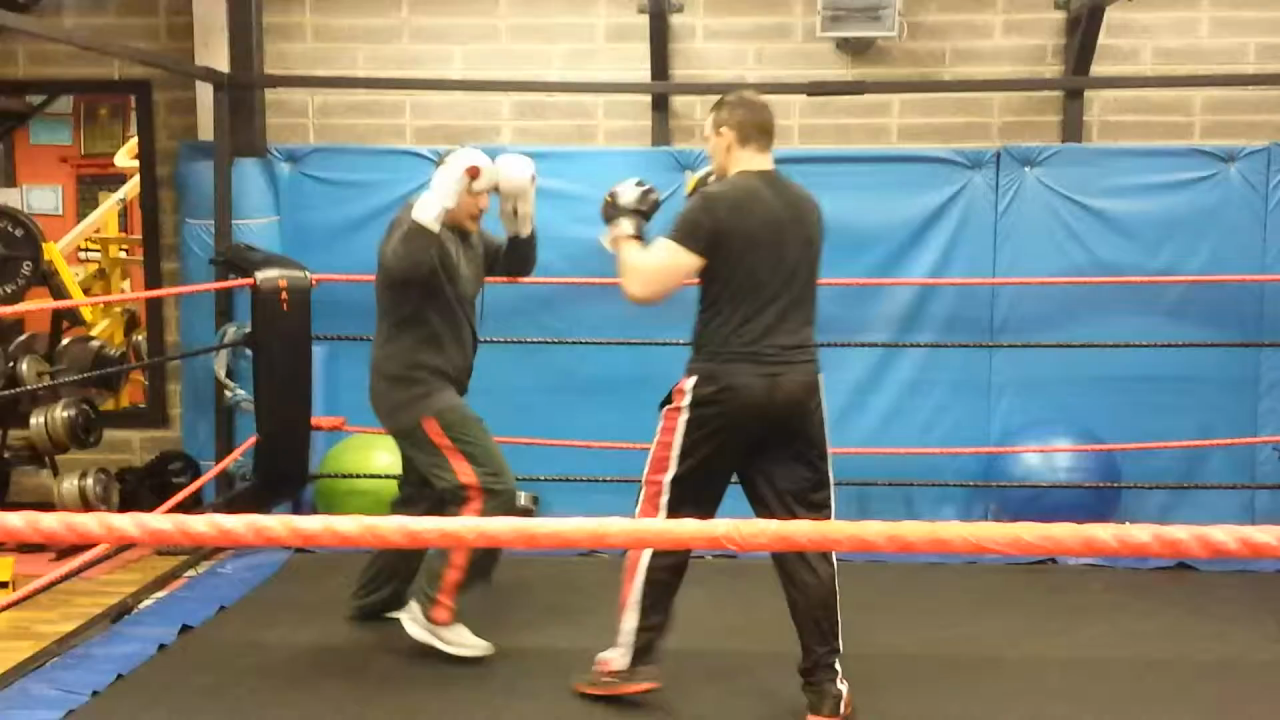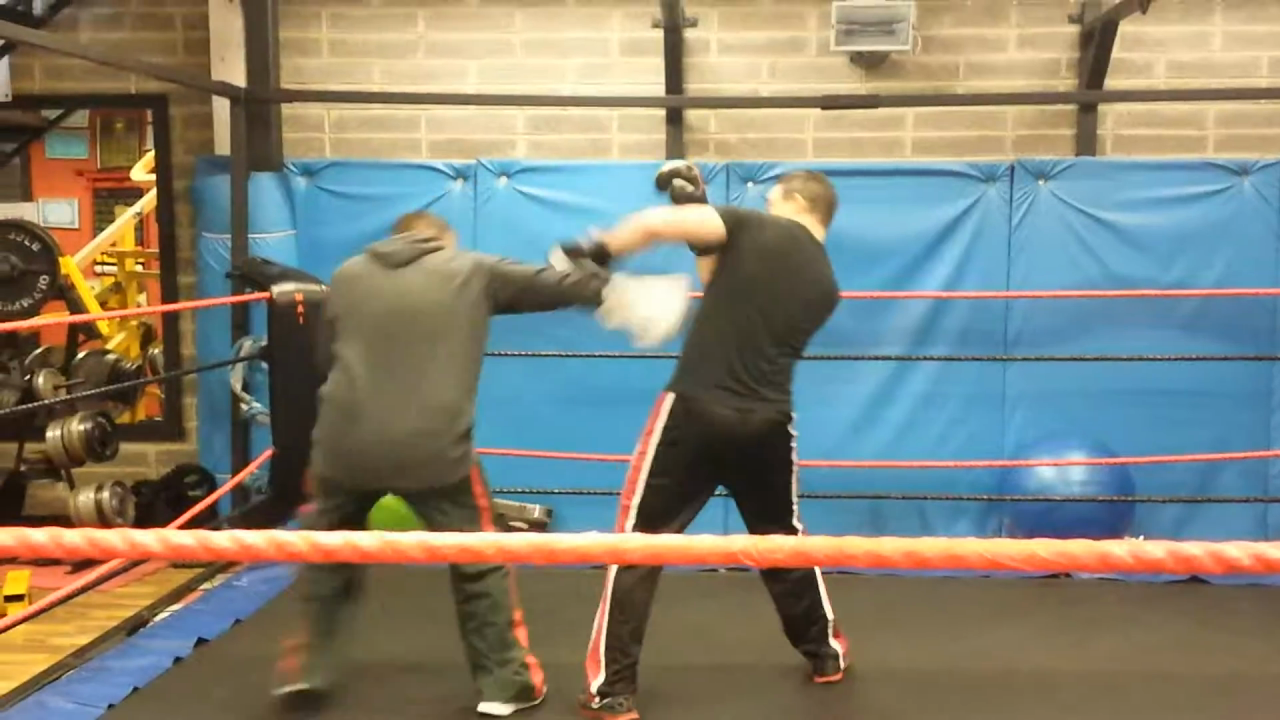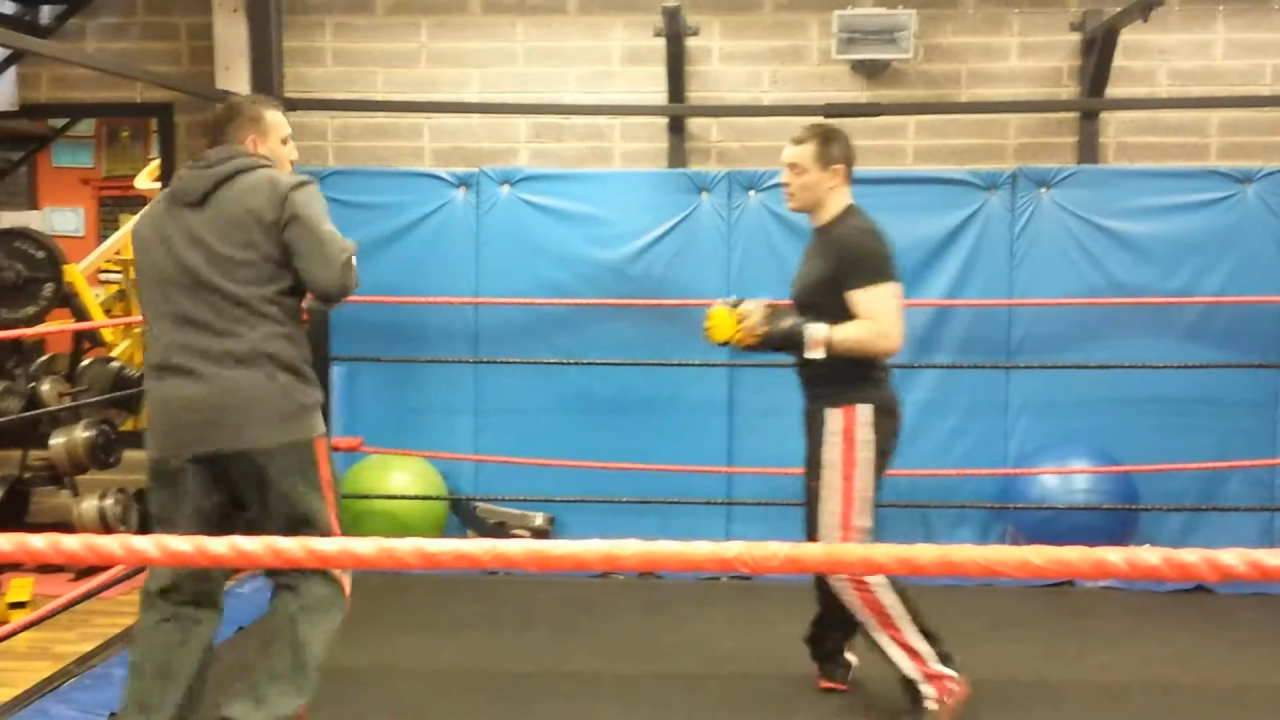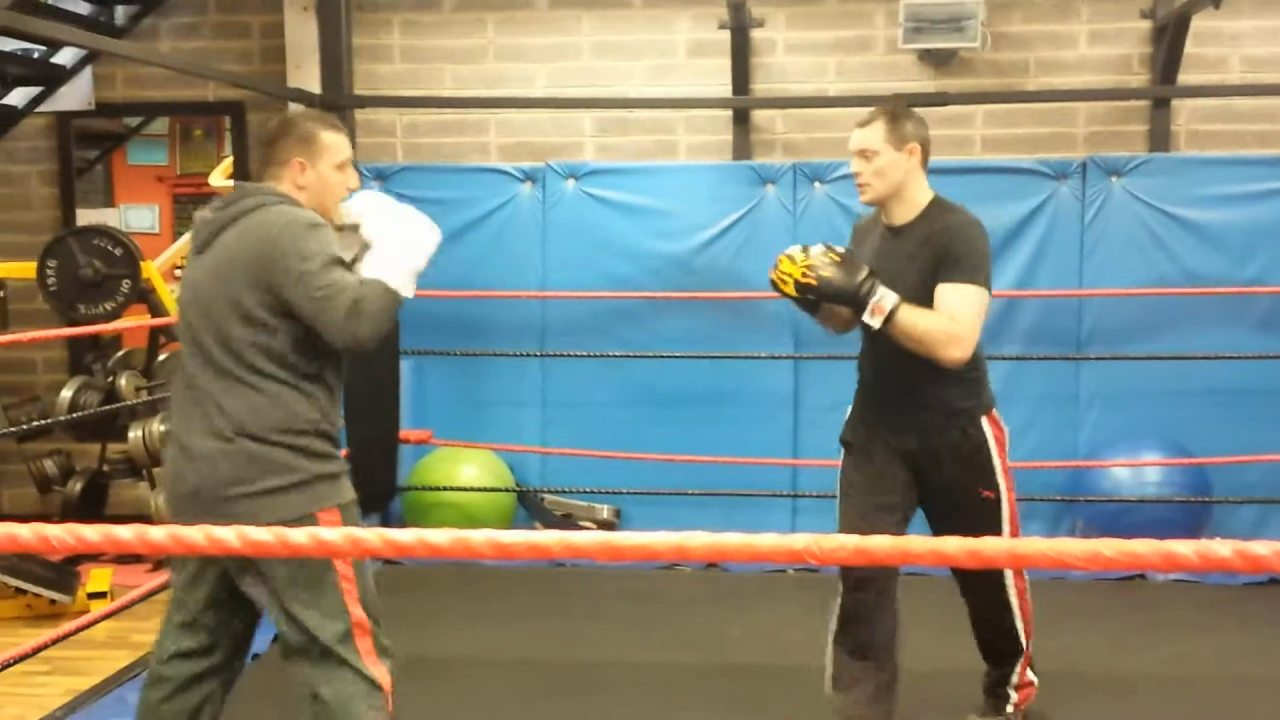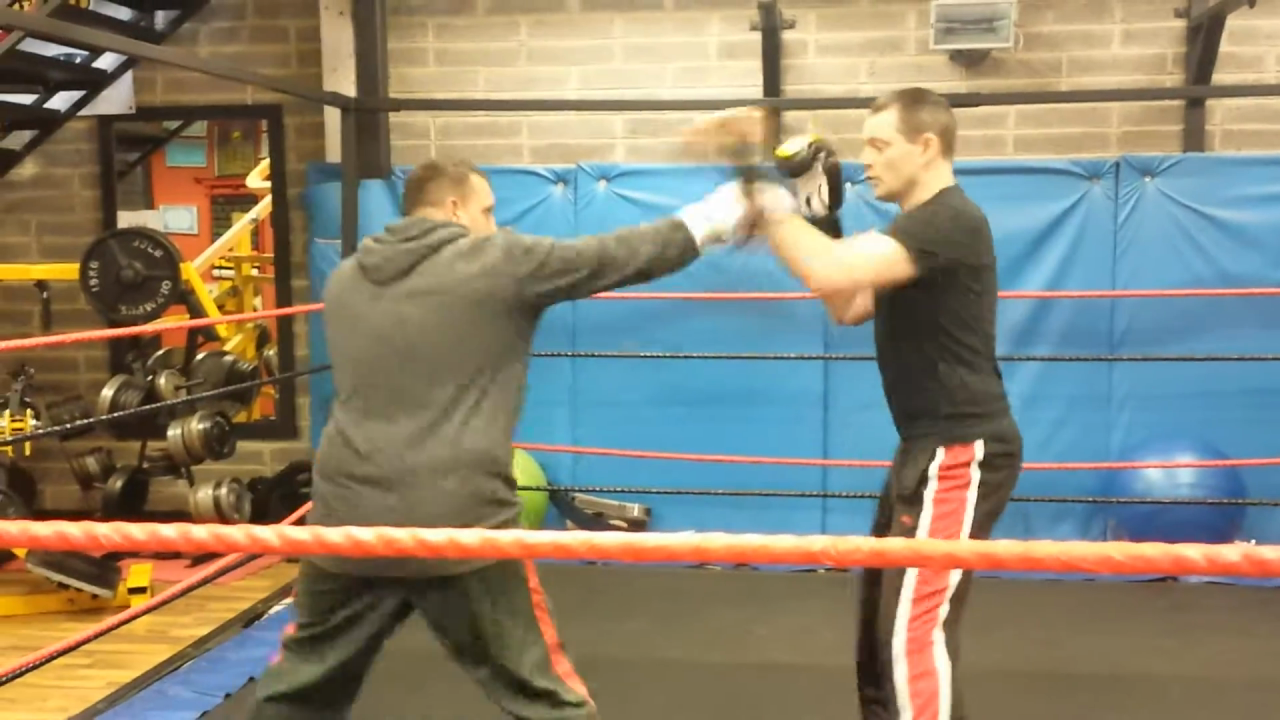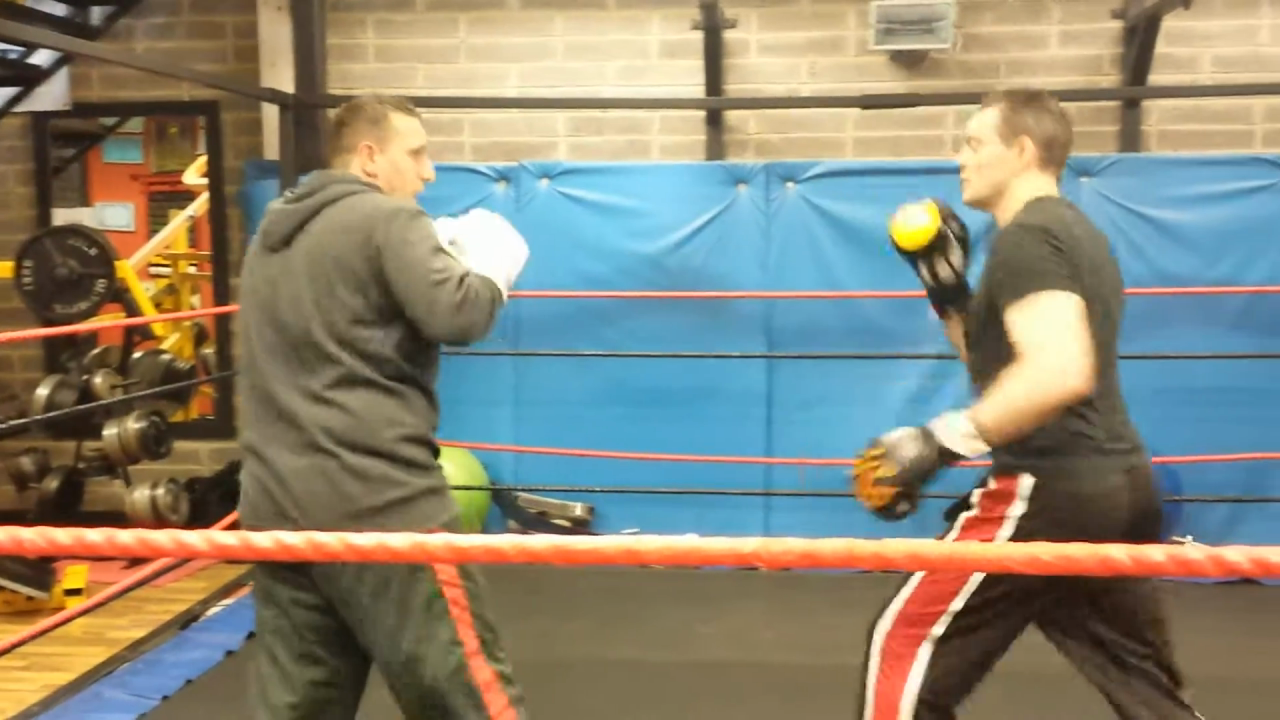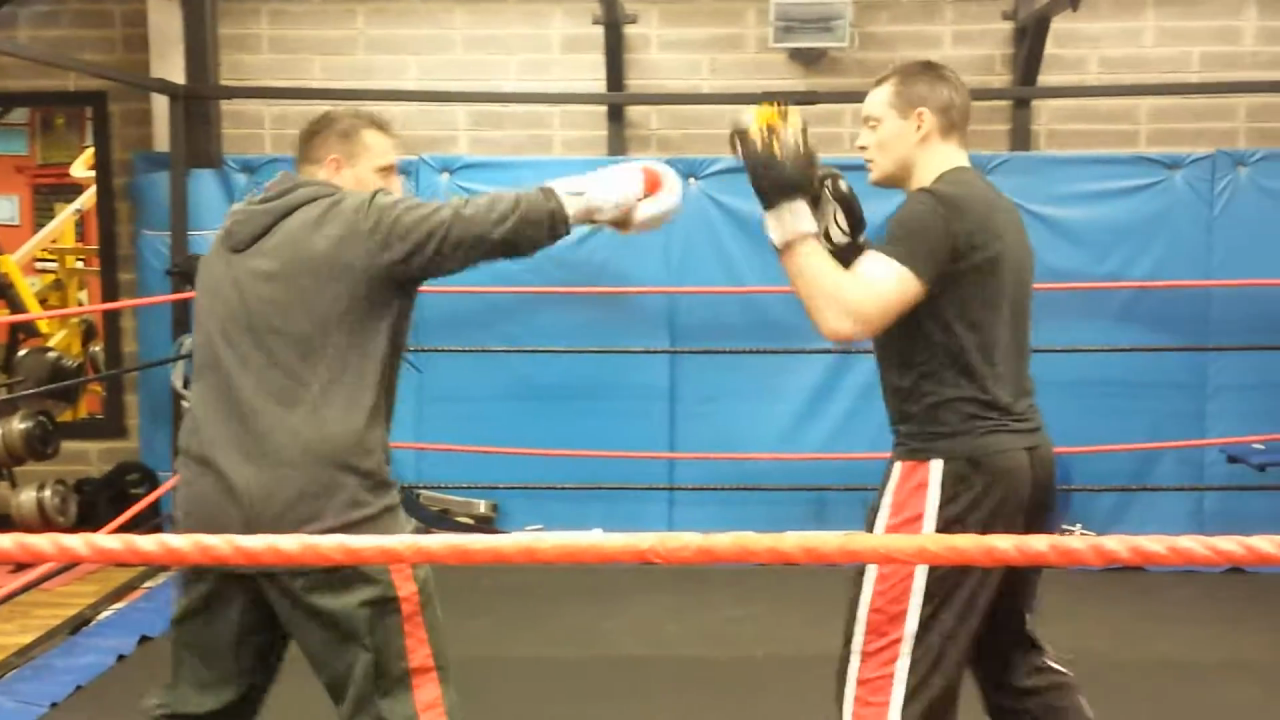
dt=0.5s
person 1, frame 1
left shoulder: (714, 205)
right shoulder: (805, 206)
left elbow: (643, 288)
left wrist: (624, 228)
left hip: (721, 389)
right hip: (796, 387)
left knee: (666, 520)
left ankle: (629, 661)
person 1, frame 2
left shoulder: (754, 228)
right shoulder: (826, 285)
left elbow: (661, 223)
left wrist: (599, 246)
right wrist: (710, 245)
left hip: (695, 411)
right hip: (768, 423)
right knee: (782, 538)
right ankle: (826, 654)
person 1, frame 3
left shoulder: (857, 239)
right shoulder: (820, 239)
left elbow: (885, 336)
left wrist: (804, 335)
right wrist: (767, 329)
left hip: (853, 414)
right hip: (835, 410)
left knee: (846, 552)
right knee: (830, 540)
right ankle: (832, 656)
person 1, frame 4
left shoulder: (959, 233)
right shoulder: (865, 230)
left elbow: (954, 343)
left wrist: (869, 295)
right wrist: (818, 297)
left hip: (958, 429)
right hip: (877, 428)
left knee: (989, 569)
right knee: (862, 573)
person 1, frame 5
left shoulder: (948, 219)
right shoulder: (929, 221)
left elbow: (836, 274)
right elbow: (849, 306)
right wrist: (819, 218)
left hip: (958, 453)
right hip: (927, 447)
left knee: (914, 626)
right knee: (883, 609)
person 1, frame 6
left shoulder: (1029, 238)
right shoulder: (1074, 235)
left elbow: (1058, 376)
left wrist: (939, 441)
right wrist: (947, 290)
left hip: (1049, 489)
right hip: (1121, 483)
left knee: (907, 646)
person 1, frame 7
left shoulder: (936, 207)
right shoulder: (985, 207)
left elbow: (843, 317)
left wrist: (786, 208)
right wrist: (848, 240)
left hip: (956, 467)
right hip: (1016, 459)
right knee: (1013, 663)
person 2, frame 1
left shoulder: (461, 237)
right shoulder: (417, 235)
left elbow: (516, 262)
right elbow: (401, 267)
left wrist: (520, 211)
right wrist: (441, 198)
left hip: (419, 389)
right hip: (418, 394)
left knee: (425, 496)
right knee: (487, 491)
left ankle: (380, 596)
right ankle: (435, 612)
person 2, frame 2
left shoulder: (349, 276)
right shoulder: (470, 272)
left elbow: (329, 355)
right elbow: (553, 283)
right wrist: (621, 293)
left hip: (345, 446)
right hip: (433, 449)
left knee: (327, 555)
right knee: (477, 562)
left ankle: (308, 672)
person 2, frame 3
left shoulder: (155, 216)
right shoulder: (283, 192)
right elbow: (332, 277)
right wrist: (347, 256)
left hip: (178, 421)
right hip: (270, 414)
left knee: (179, 591)
right knee: (311, 570)
person 2, frame 4
left shoulder: (220, 235)
right shoulder: (295, 231)
right elbow: (354, 322)
left wrist: (347, 248)
right wrist: (398, 253)
left hip: (202, 484)
right hip: (284, 488)
left knee: (190, 657)
right knee: (349, 654)
person 2, frame 5
left shoulder: (345, 280)
right shoulder: (502, 262)
right elbow: (618, 257)
right wrist: (709, 218)
left hip: (349, 514)
right hip: (459, 519)
person 2, frame 6
left shoulder: (270, 237)
right shoulder: (387, 222)
right elbow: (459, 316)
left wrist: (433, 259)
right wrist: (495, 259)
left hip: (278, 500)
right hip: (378, 499)
person 2, frame 7
left shoulder: (230, 241)
right shoulder: (361, 223)
right elbow: (484, 222)
right wrist: (604, 191)
left hip: (214, 508)
right hip: (323, 513)
